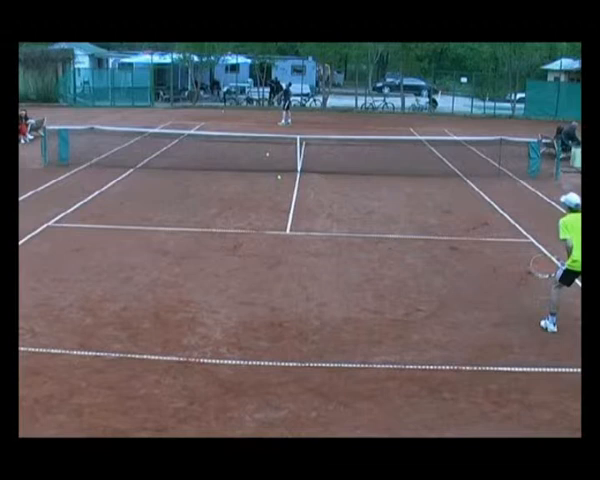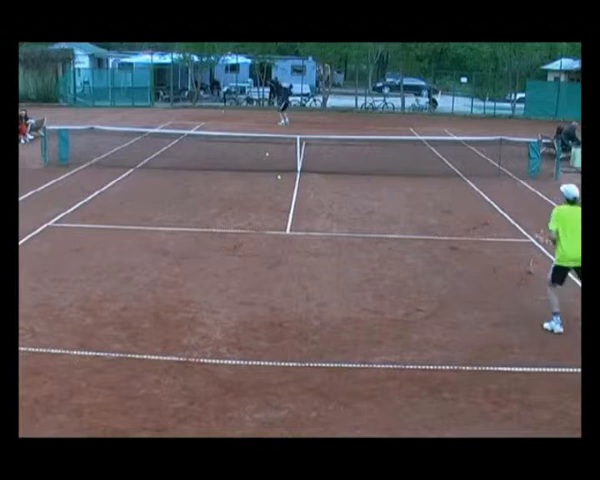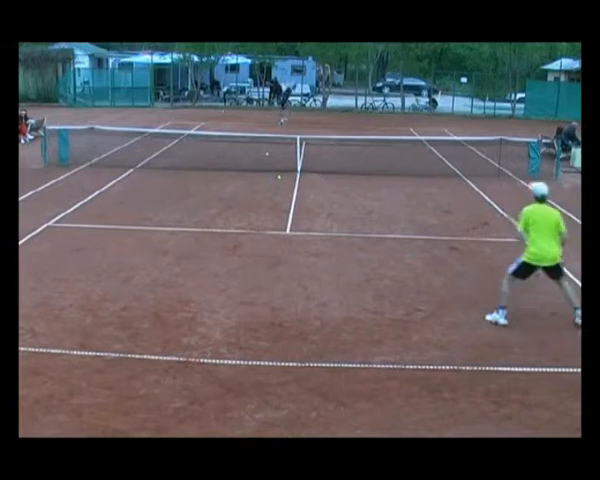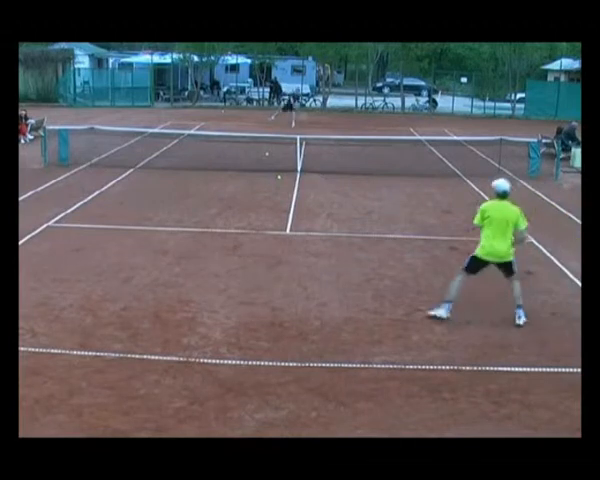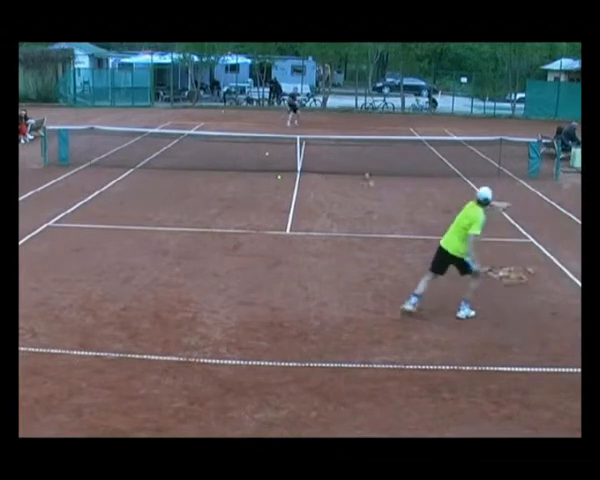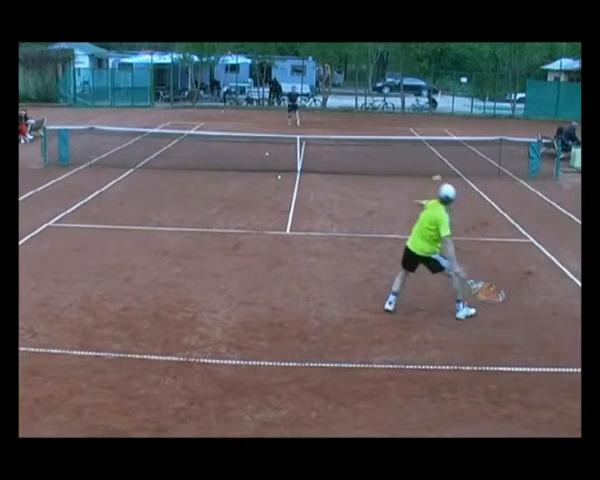
dt=0.4s
person 1, frame 1
left shoulder: (565, 221)
left elbow: (569, 245)
left wrist: (568, 260)
left hip: (576, 263)
left knee: (555, 287)
left ankle: (551, 322)
person 1, frame 2
left shoulder: (558, 211)
right shoulder: (582, 213)
left elbow: (552, 236)
left hip: (563, 258)
right hip: (580, 258)
left knee: (551, 287)
left ankle: (556, 322)
person 1, frame 3
left shoulder: (527, 211)
right shoulder: (555, 214)
left elbow: (520, 235)
right elbow: (564, 237)
left hip: (532, 256)
right hip: (552, 257)
left knee: (507, 279)
right knee: (563, 282)
left ankle: (501, 314)
right ankle: (579, 314)
person 1, frame 4
left shoulder: (486, 206)
right shoulder: (515, 211)
left elbow: (476, 227)
right elbow: (523, 237)
right wrist: (514, 242)
left hip: (484, 251)
right hip: (504, 254)
left knee: (460, 277)
right knee: (514, 280)
left ankle: (445, 309)
right ankle: (520, 315)
person 1, frame 5
left shoulder: (471, 205)
right shoulder: (480, 217)
right elbow: (470, 239)
left wrist: (497, 204)
right wrist: (475, 263)
left hip: (445, 246)
right hip: (459, 252)
left knee: (429, 277)
right knee: (477, 276)
left ankle: (412, 302)
right ankle: (463, 308)
person 1, frame 6
left shoulder: (431, 204)
right shoulder: (443, 217)
left elbow: (423, 204)
right elbow: (447, 243)
right wrist: (455, 266)
left hip: (411, 246)
right hip: (428, 252)
left knee: (404, 273)
right knee: (453, 274)
left ankle: (391, 302)
right ankle: (461, 308)
